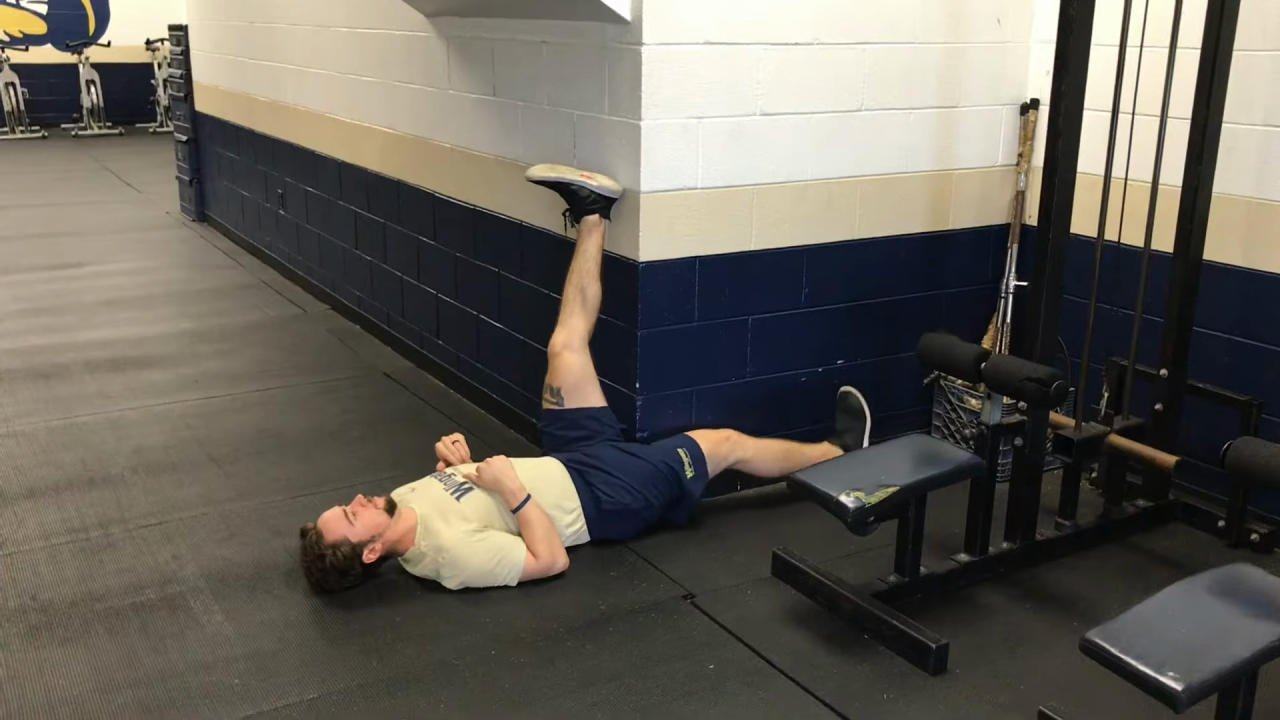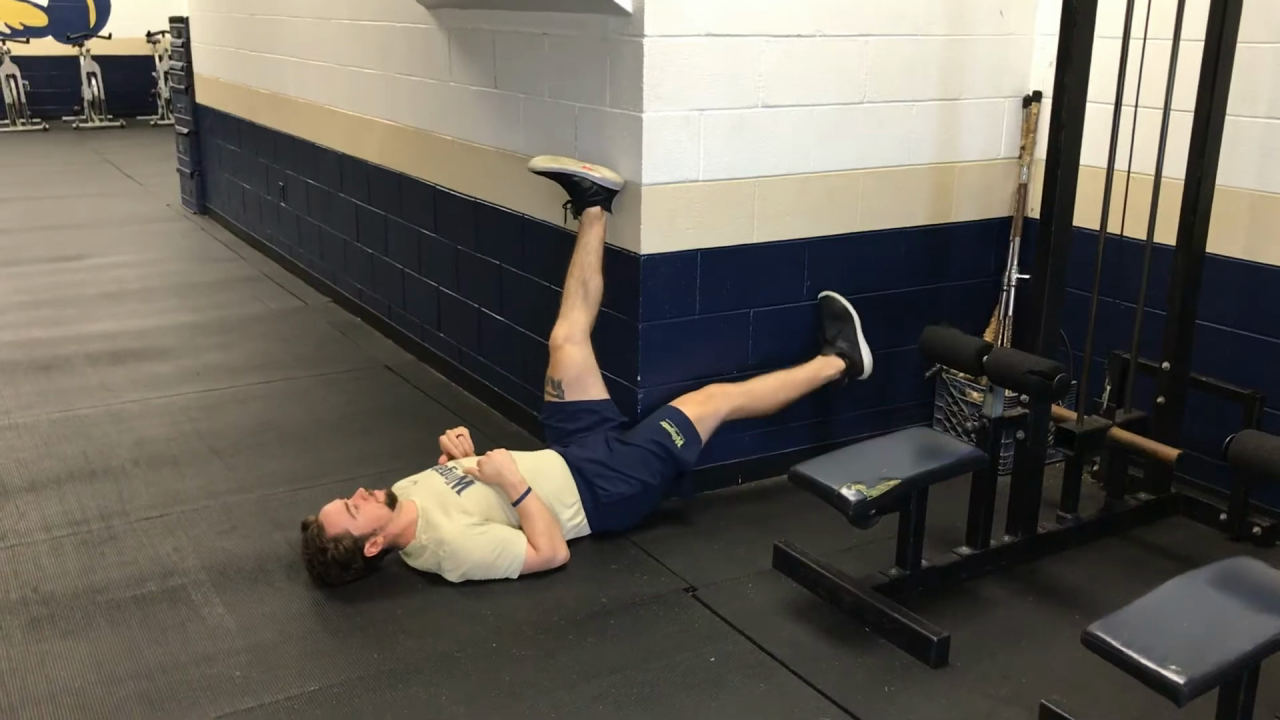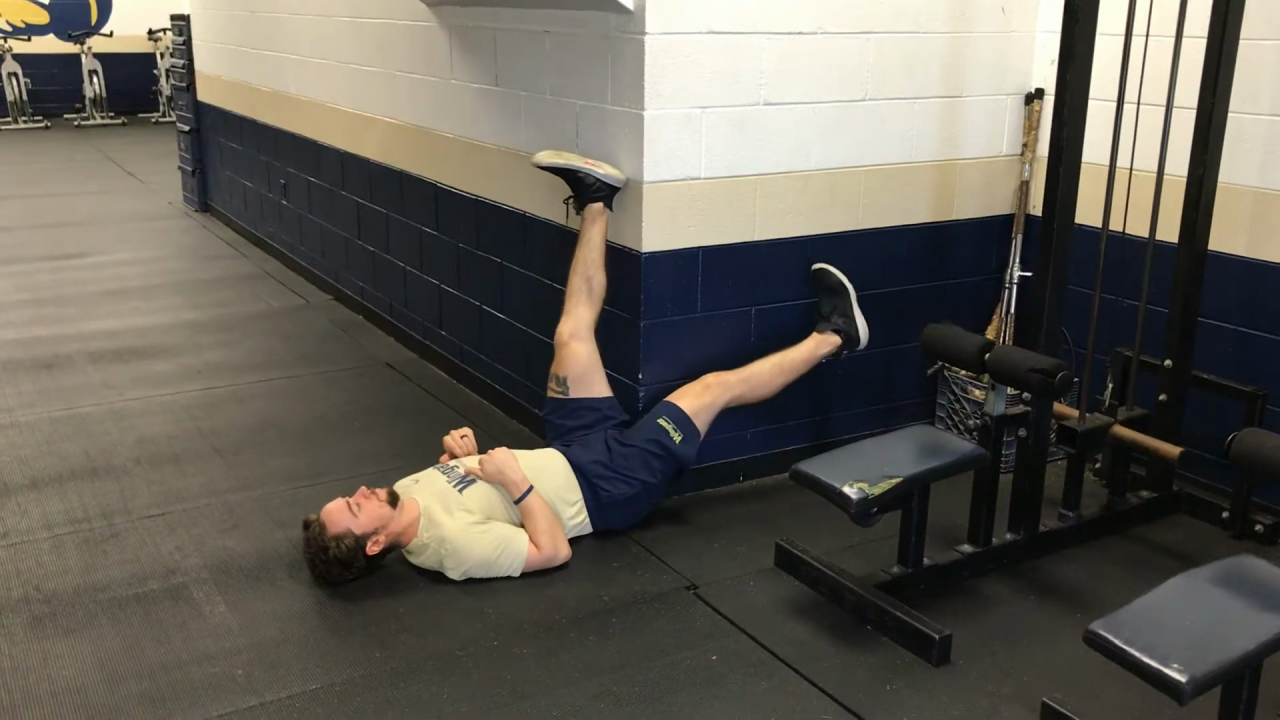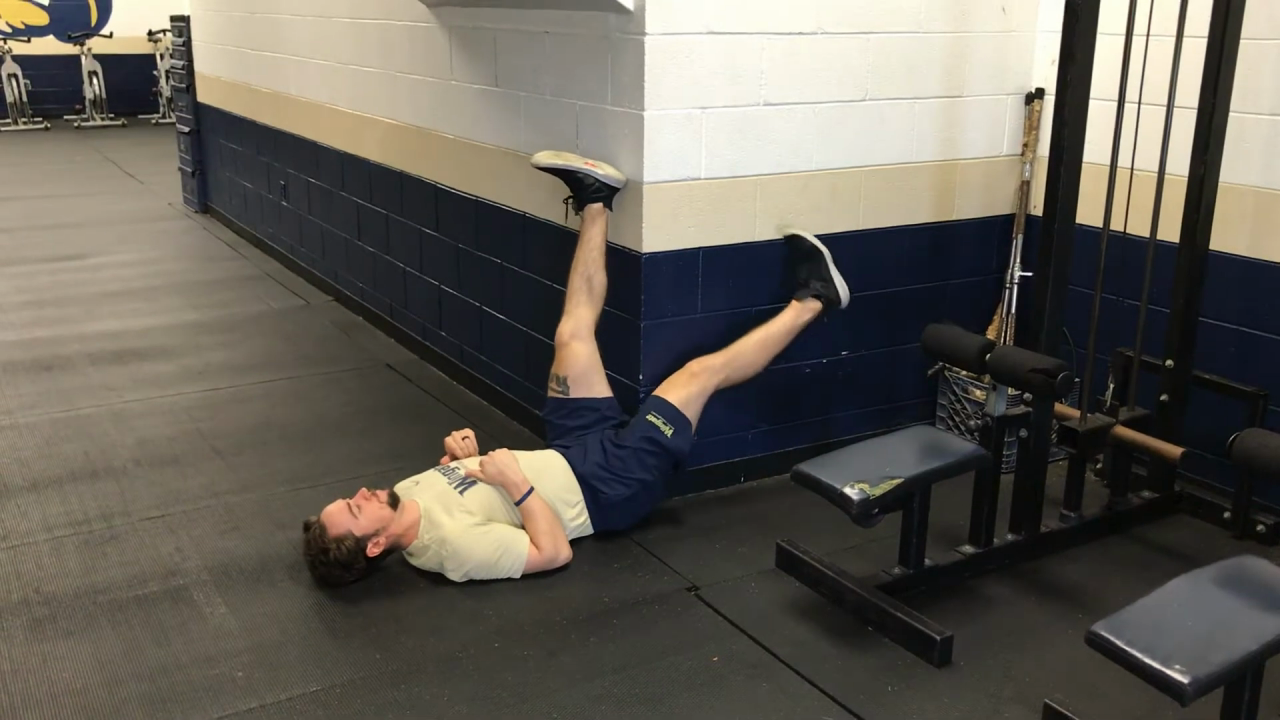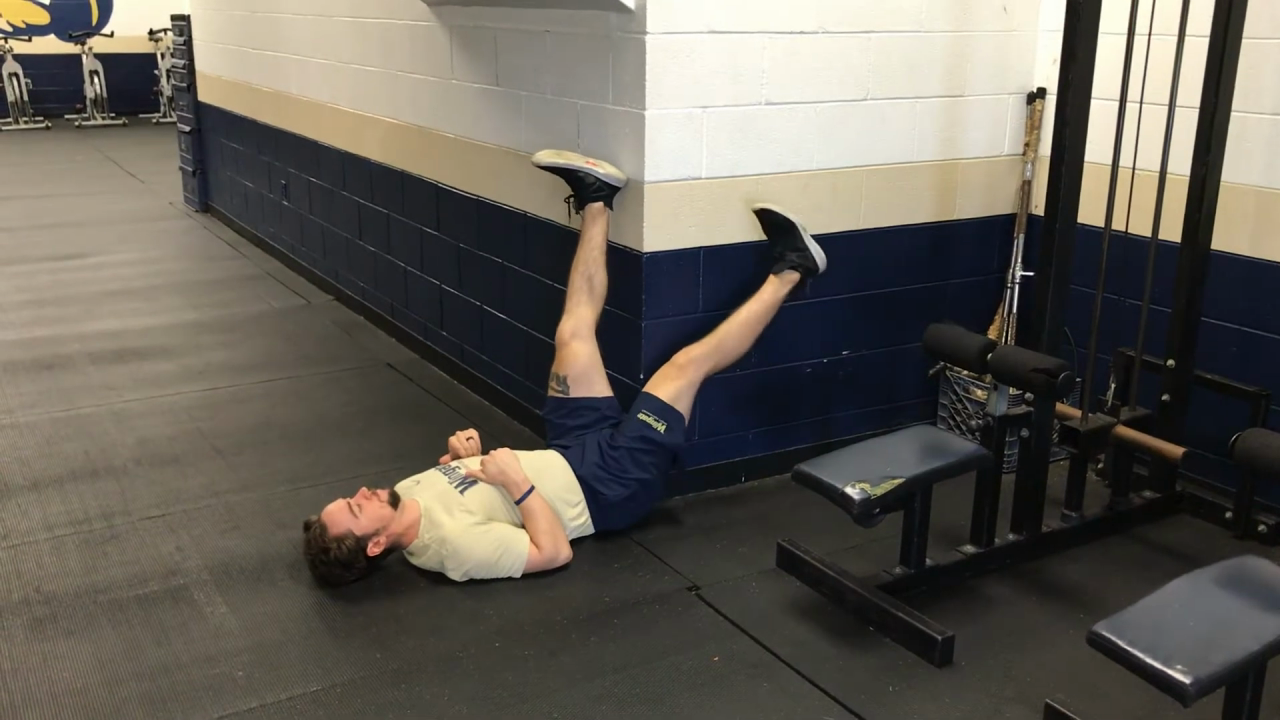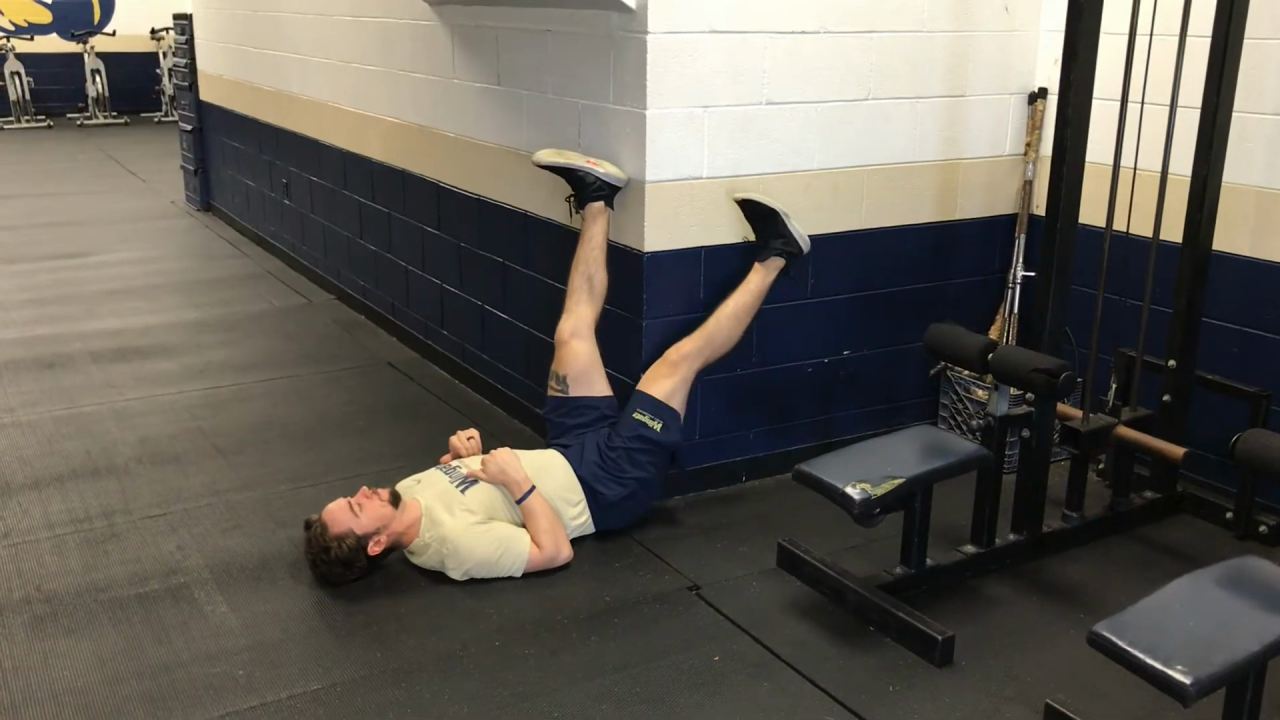
dt=0.4s
person 1, frame 1
left shoulder: (405, 506)
right shoulder: (449, 555)
right elbow: (551, 560)
left wrist: (454, 461)
right wrist: (511, 488)
left hip: (569, 461)
right hip: (601, 494)
left knee: (565, 346)
right knee: (726, 442)
left ankle: (590, 216)
right ankle: (834, 454)
person 1, frame 2
left shoulder: (406, 498)
right shoulder: (450, 549)
right elbow: (551, 552)
left wrist: (457, 455)
right wrist: (513, 482)
left hip: (569, 454)
right hip: (602, 487)
left knee: (567, 338)
right knee: (719, 397)
left ankle: (592, 208)
right ankle: (836, 361)
person 1, frame 3
left shoulder: (410, 495)
right shoulder: (450, 546)
right elbow: (552, 552)
left wrist: (461, 453)
right wrist: (515, 480)
left hip: (572, 453)
right hip: (605, 486)
left knee: (572, 335)
right knee: (715, 386)
left ankle: (594, 204)
right ankle: (829, 336)
person 1, frame 4
left shoulder: (410, 496)
right shoulder: (451, 548)
right elbow: (554, 552)
left wrist: (459, 456)
right wrist: (515, 482)
left hip: (572, 453)
right hip: (609, 485)
right knee: (702, 371)
left ankle: (594, 204)
right ankle: (809, 302)
person 1, frame 5
left shoulder: (409, 496)
right shoulder: (450, 546)
right elbow: (554, 552)
left wrist: (463, 456)
right wrist: (517, 482)
left hip: (571, 454)
right hip: (609, 486)
right knee: (689, 362)
left ankle: (594, 203)
right ankle: (785, 274)
person 1, frame 6
left shoulder: (409, 496)
right shoulder: (451, 546)
right elbow: (554, 551)
left wrist: (462, 455)
right wrist: (517, 482)
left hip: (572, 452)
right hip: (609, 483)
right knee: (680, 358)
left ankle: (595, 202)
right ankle: (770, 260)
